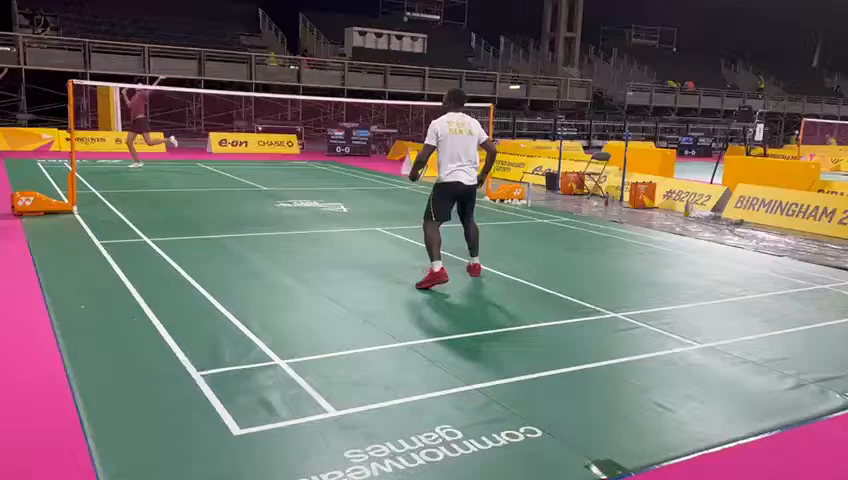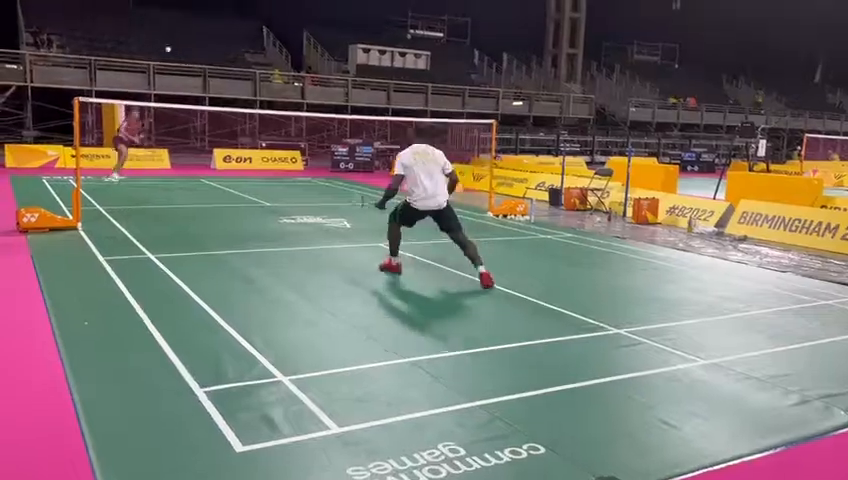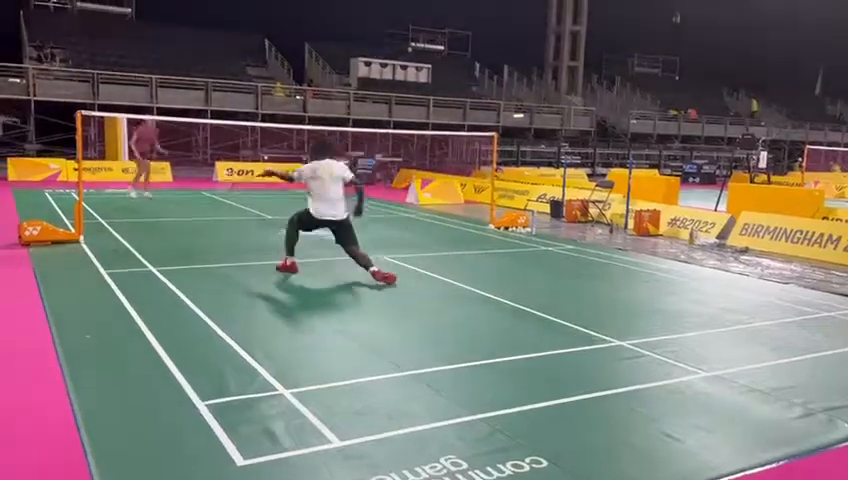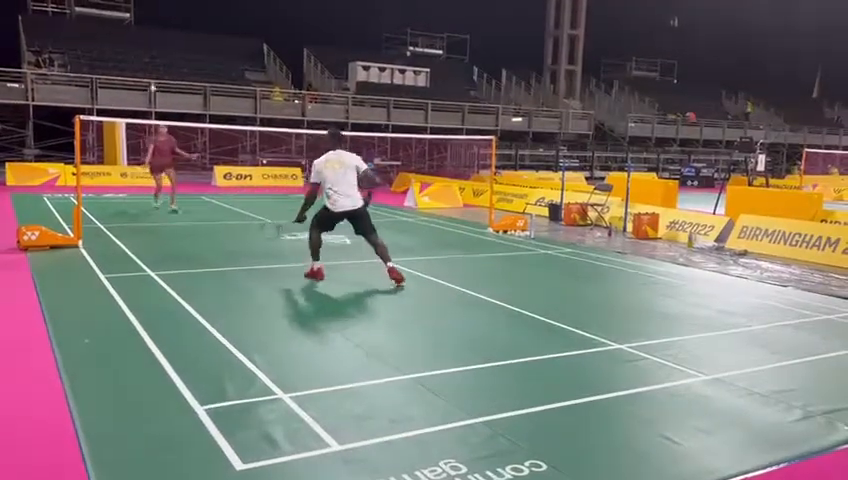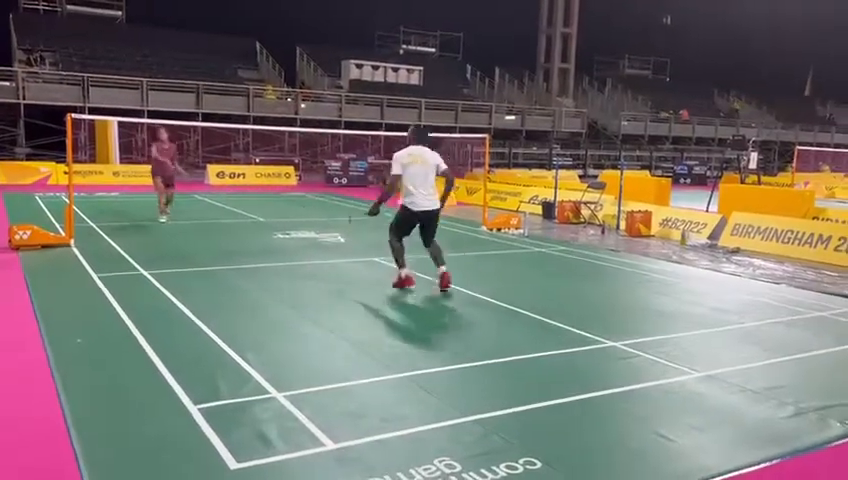
dt=0.5s
person 1, frame 1
left shoulder: (438, 124)
right shoulder: (474, 124)
left elbow: (424, 156)
right elbow: (492, 150)
left wrist: (413, 172)
right wrist: (483, 174)
left hip: (448, 182)
right hip: (470, 182)
left knee: (431, 224)
right knee: (468, 221)
left ankle: (437, 269)
right ankle: (474, 263)
person 1, frame 2
left shoulder: (404, 155)
right shoulder: (438, 153)
left elbow: (395, 185)
right elbow: (453, 179)
left wrist: (383, 201)
left hip: (417, 203)
right hip: (440, 202)
left knee: (394, 220)
right knee: (460, 237)
left ankle: (394, 262)
right ankle: (482, 272)
person 1, frame 3
left shoulder: (306, 169)
right shoulder: (339, 167)
left elbow: (291, 178)
right elbow: (358, 187)
left wrist: (274, 173)
right wrist: (360, 205)
left hip: (316, 215)
right hip: (339, 217)
left knee: (293, 224)
right knee: (353, 249)
left ankle: (289, 262)
right ankle: (375, 270)
person 1, frame 4
left shoulder: (319, 163)
right shoulder: (353, 157)
left elbow: (313, 192)
right elbow: (372, 179)
left wrist: (302, 212)
right wrist: (367, 199)
left hip: (334, 207)
right hip: (356, 205)
left knee: (315, 229)
right knee: (373, 238)
left ankle: (316, 267)
right ankle: (391, 267)
person 1, frame 5
left shoulder: (400, 155)
right shoulder: (433, 155)
left elbow: (393, 185)
right elbow: (451, 178)
left wrist: (376, 205)
right wrist: (443, 199)
left hip: (411, 207)
right hip: (432, 207)
left knee: (395, 236)
right knee: (430, 242)
left ankle: (404, 275)
right ankle: (443, 271)
